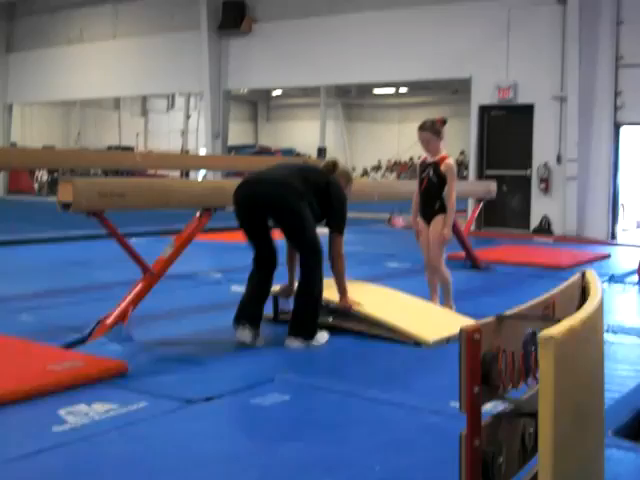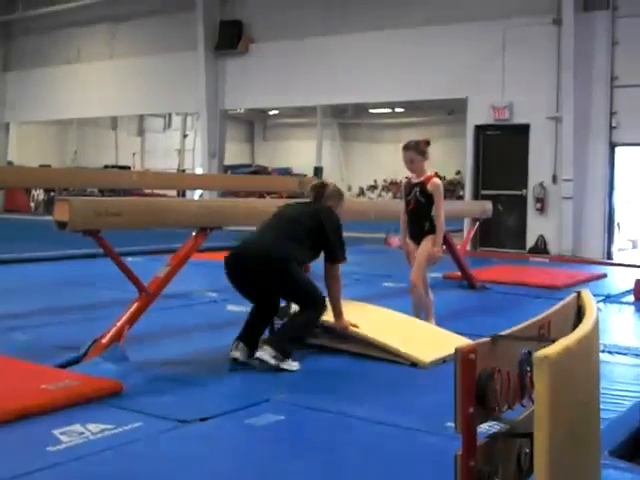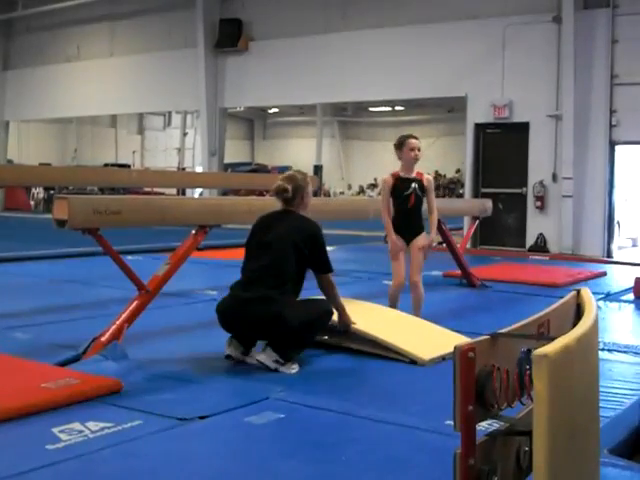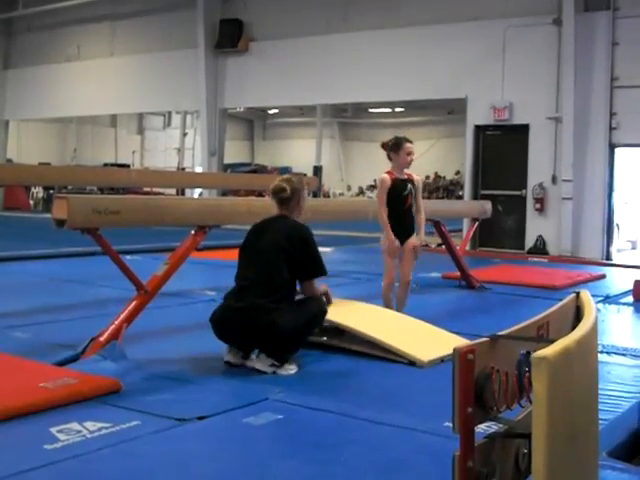
dt=0.5s
person 1, frame 1
right shoulder: (335, 191)
left elbow: (293, 243)
right elbow: (336, 253)
left wrist: (290, 283)
right wrist: (343, 295)
left hip: (245, 192)
right hip: (283, 195)
left knee: (265, 259)
right knee: (312, 258)
left ankle: (245, 326)
right ankle: (303, 334)
person 1, frame 2
left shoulder: (295, 209)
right shoulder: (329, 217)
right elbow: (332, 276)
left wrist: (289, 300)
right wrist: (339, 317)
left hip: (236, 261)
right hip: (272, 260)
left knee: (268, 300)
right knee: (315, 303)
left ankle: (243, 346)
right ankle: (275, 350)
person 1, frame 3
left shoulder: (262, 222)
right shoulder: (309, 228)
right elbow: (325, 281)
right wrist: (341, 312)
right hip: (268, 315)
right knee: (323, 310)
left ankle: (239, 344)
right ankle: (278, 353)
person 1, frame 4
left shoulder: (257, 228)
right shoulder: (300, 232)
right elbow: (309, 290)
left wrist: (291, 291)
right wrist: (322, 291)
right hip: (263, 324)
right knee: (316, 307)
left ankle: (239, 350)
right ankle: (272, 358)
person 2, frame 1
left shoulder: (447, 163)
right shoulder: (422, 163)
left elbow: (451, 196)
left wrist: (448, 226)
right wrist: (414, 219)
left hip: (439, 215)
right hip: (424, 216)
left knee: (437, 263)
right knee: (428, 263)
left ankle: (449, 303)
right ankle: (434, 301)
person 2, frame 2
left shoulder: (434, 183)
right shoulder: (406, 184)
left elbow: (440, 216)
left wrist: (438, 245)
right wrist: (404, 240)
left hip: (428, 236)
right hip: (413, 237)
left knee: (415, 281)
right knee: (422, 283)
left ankle: (418, 320)
right ankle: (430, 319)
person 2, frame 3
left shoulder: (426, 180)
right shoulder: (390, 180)
left elbow: (432, 211)
right elbow: (385, 211)
left wrist: (431, 236)
right wrist: (391, 238)
left hip: (418, 233)
right hip: (398, 233)
left knee: (416, 280)
right knee: (398, 280)
left ankle: (417, 318)
person 2, frame 4
left shoulder: (415, 180)
right shoulder: (386, 179)
left elbow: (419, 211)
right elbow: (381, 211)
left wrist: (420, 236)
right wrist: (390, 238)
left hip: (410, 233)
right hip: (392, 233)
left knee: (406, 280)
right knee: (390, 279)
